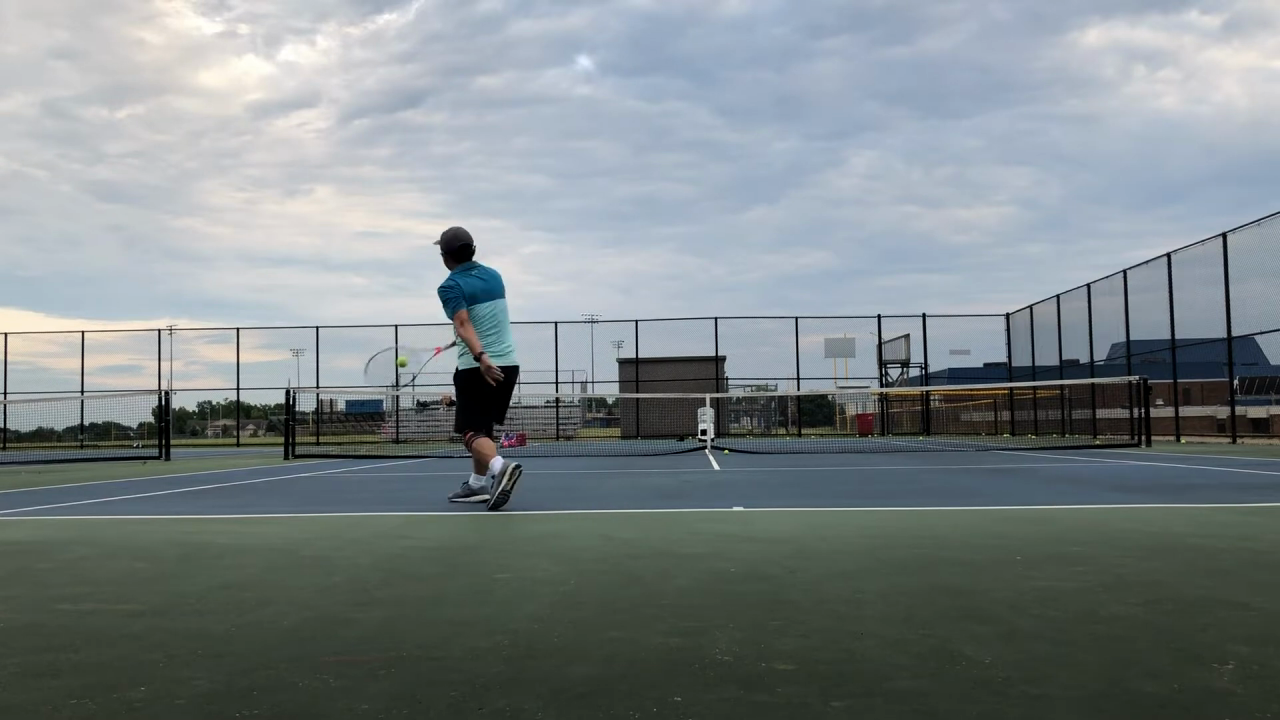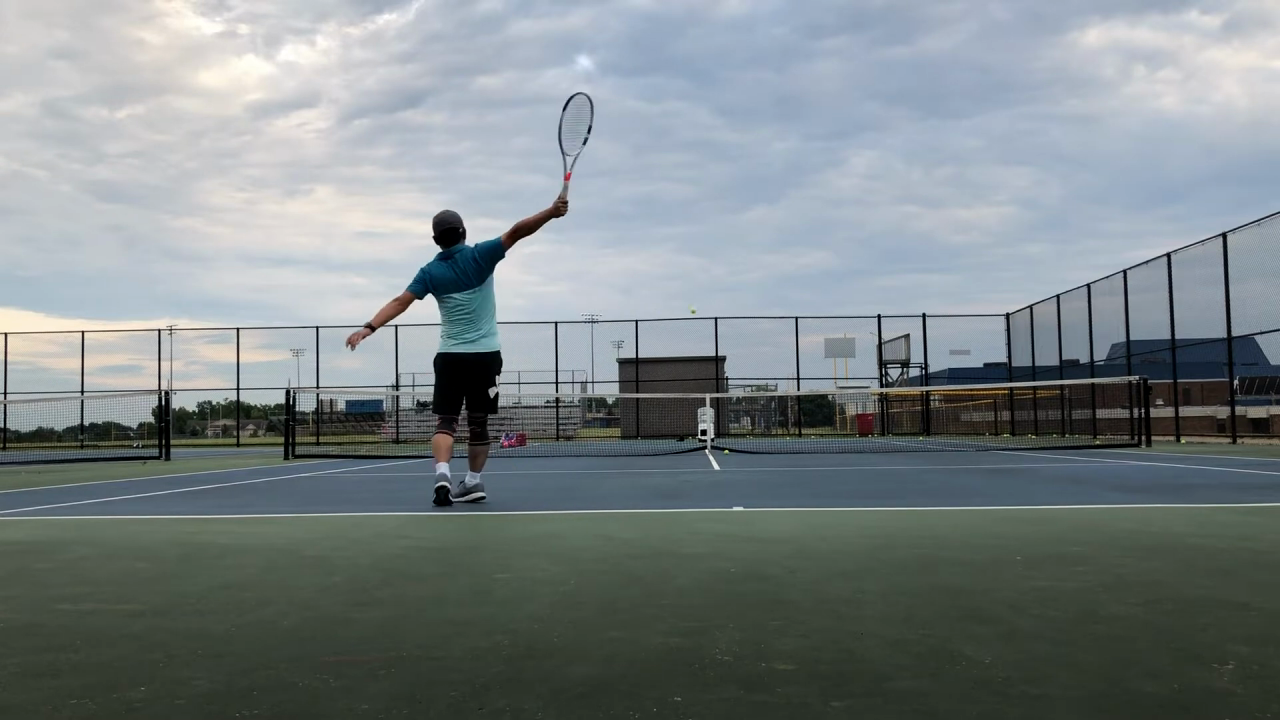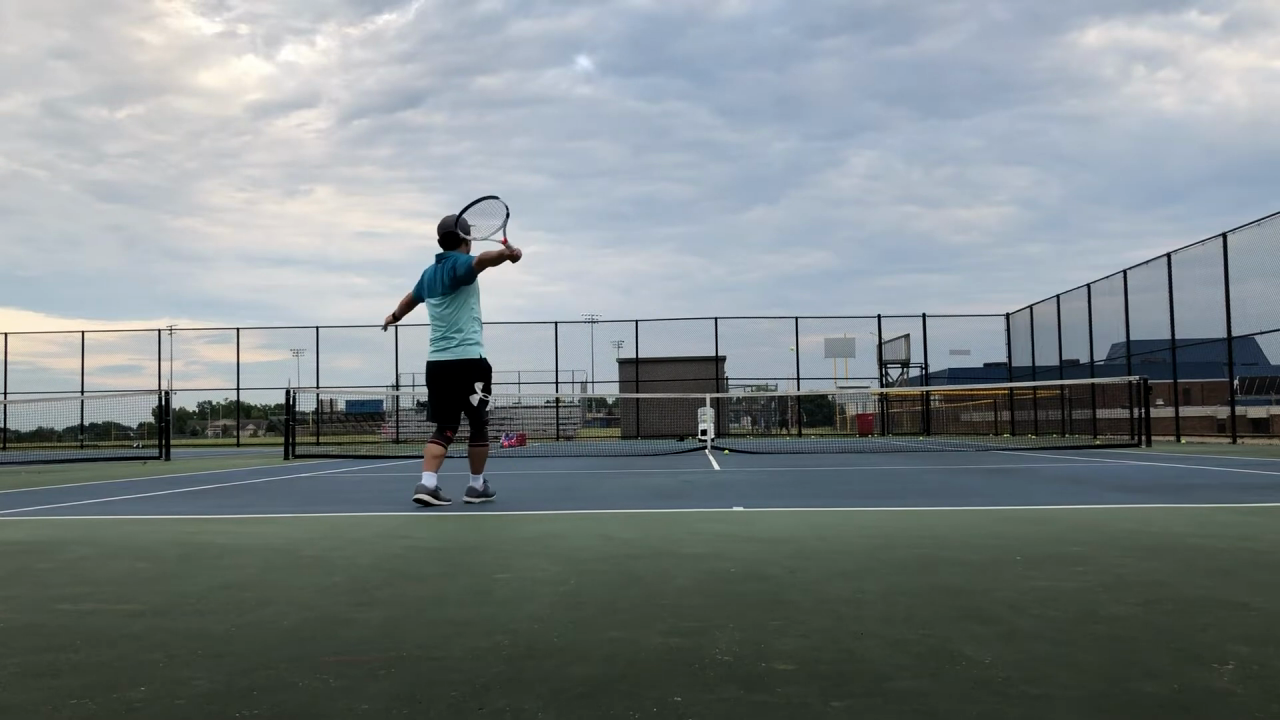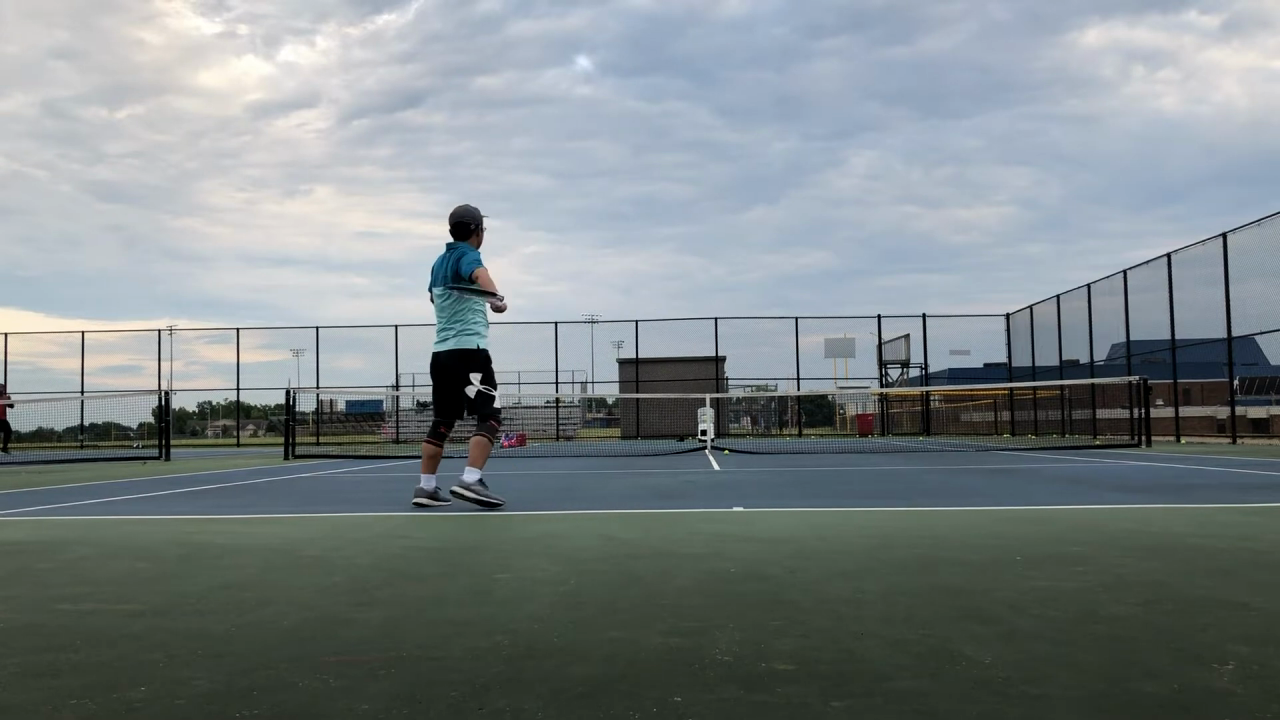
dt=0.3s
person 1, frame 1
left shoulder: (450, 287)
right shoulder: (492, 275)
left elbow: (463, 325)
left wrist: (480, 358)
left hip: (476, 369)
right hip: (506, 367)
left knee: (471, 431)
right knee: (482, 425)
left ankle: (501, 468)
right ankle: (478, 484)
person 1, frame 2
left shoulder: (431, 272)
right shoulder: (481, 254)
left elbow: (400, 303)
right elbow: (516, 231)
left wrist: (368, 328)
right wrist: (551, 212)
left hip: (451, 356)
right hip: (486, 354)
left knee: (446, 420)
right knee: (479, 422)
left ankle: (443, 474)
right ankle: (472, 483)
person 1, frame 3
left shoulder: (429, 274)
right shoulder: (460, 265)
left elbow: (409, 301)
right elbow: (482, 259)
left wrist: (394, 317)
right wrist: (508, 252)
left hip: (436, 362)
right hip: (468, 360)
left knee: (444, 428)
right knee: (478, 425)
left ankle: (426, 484)
right ankle: (477, 486)
person 1, frame 4
left shoulder: (439, 262)
right shoulder: (467, 256)
right elbow: (481, 276)
right wrist: (494, 297)
left hip: (441, 354)
right hip: (468, 351)
left knee: (442, 423)
right knee: (488, 418)
left ankle: (426, 488)
right ankle: (471, 482)
